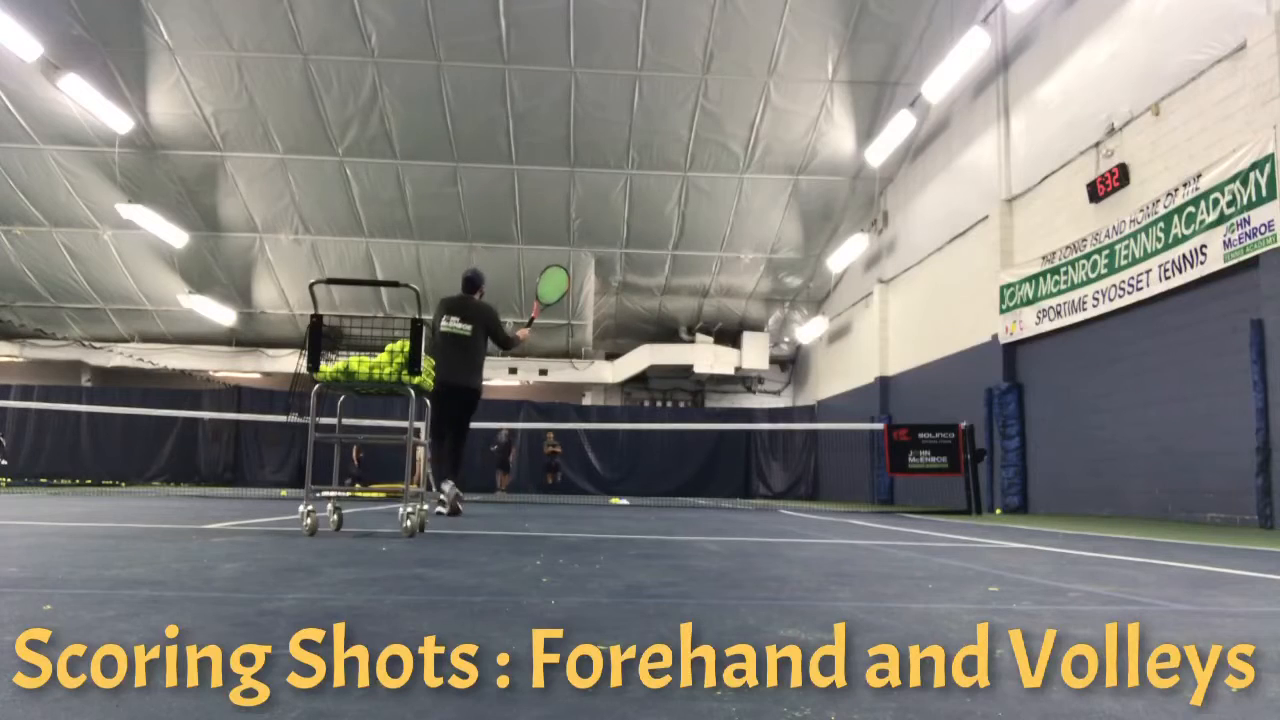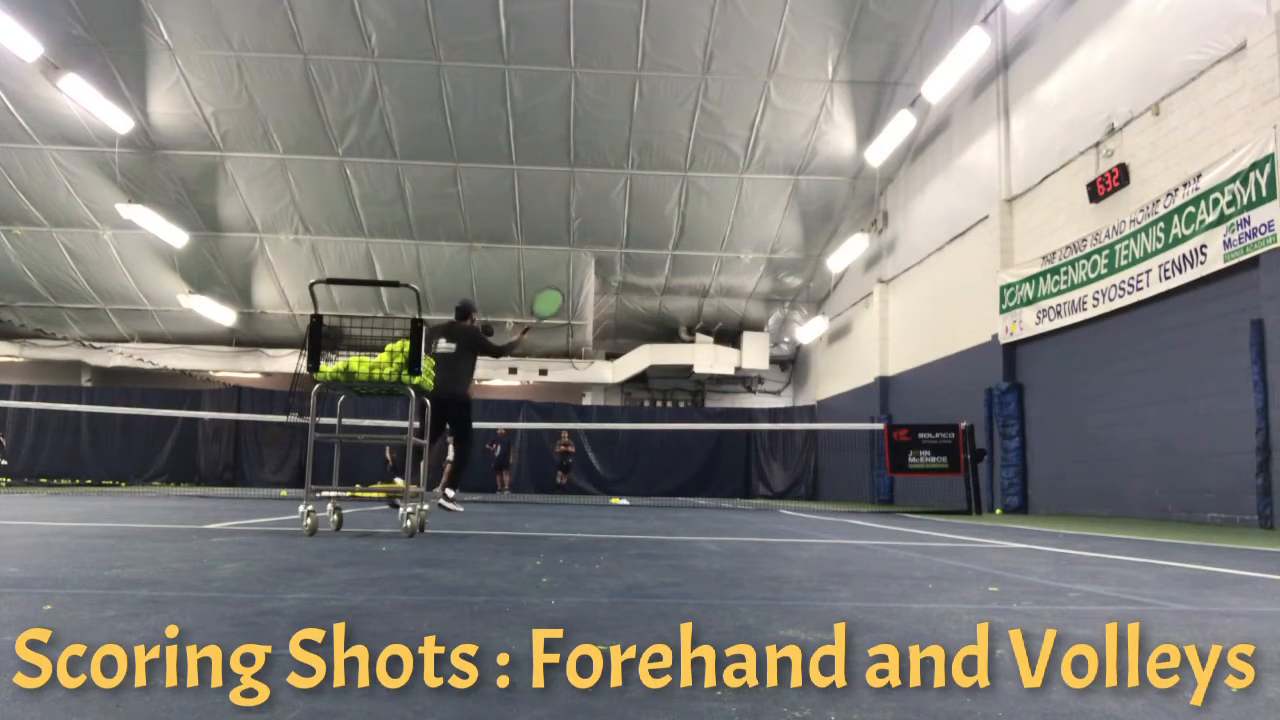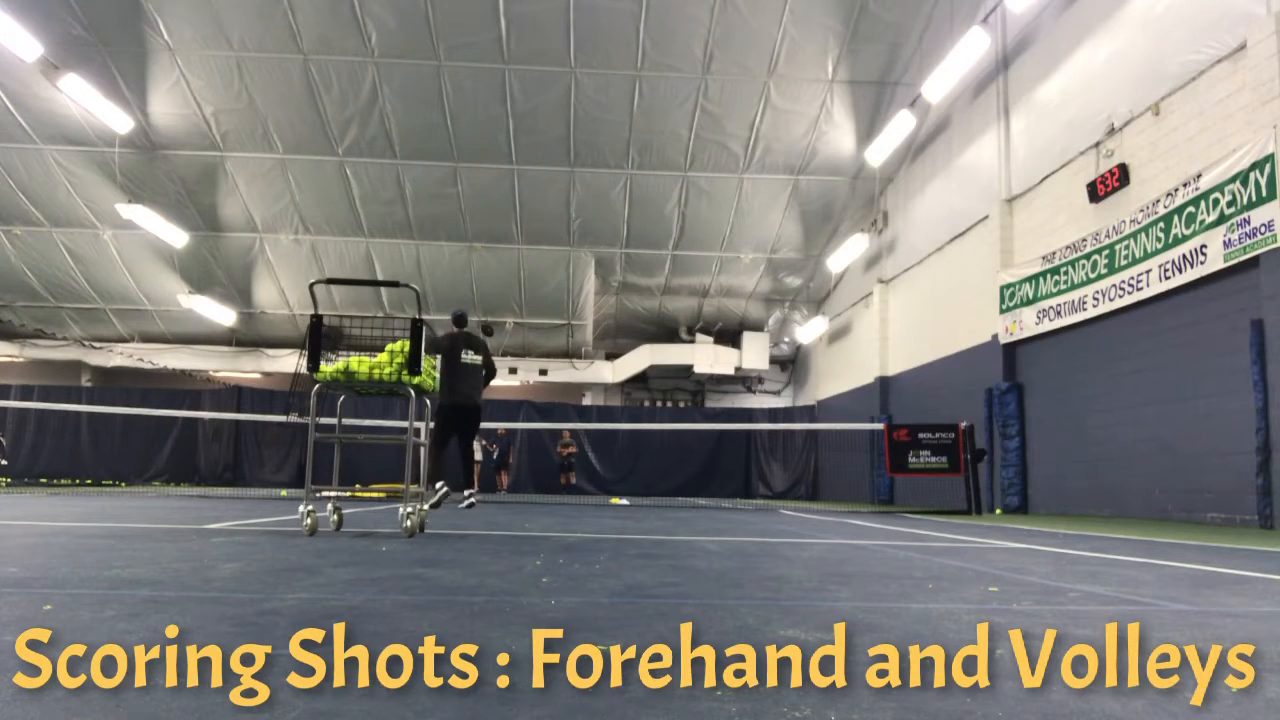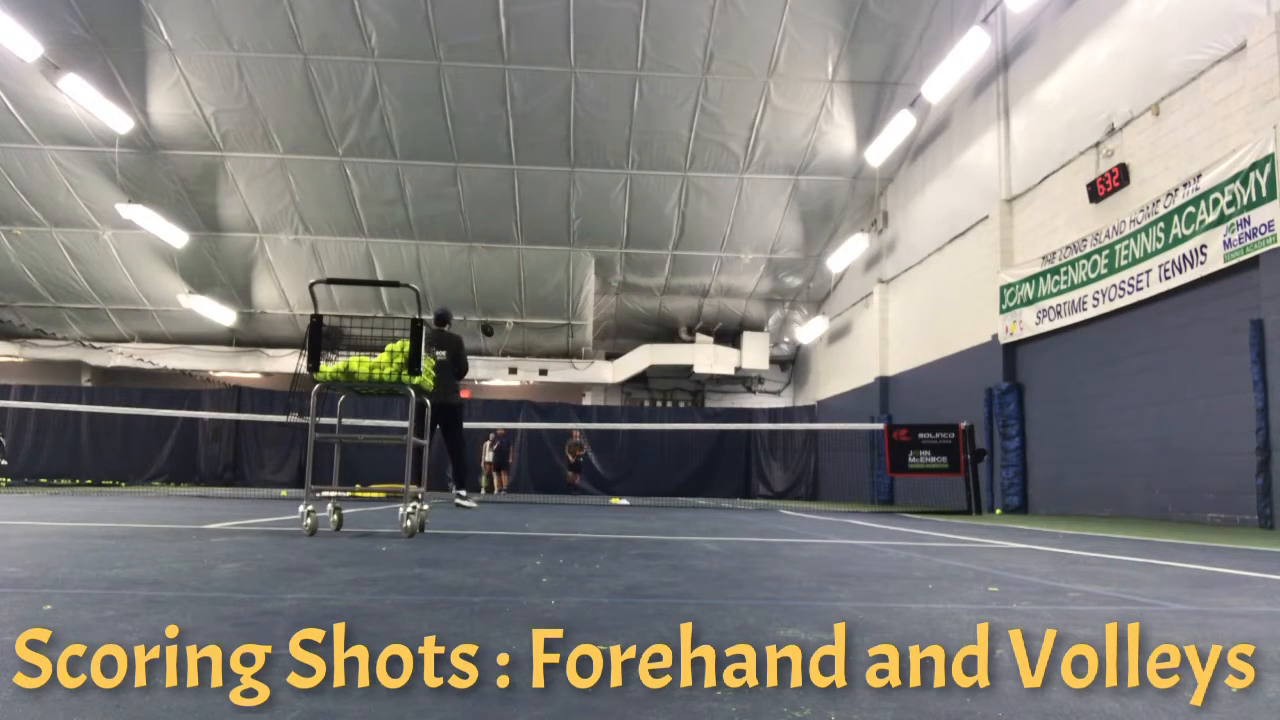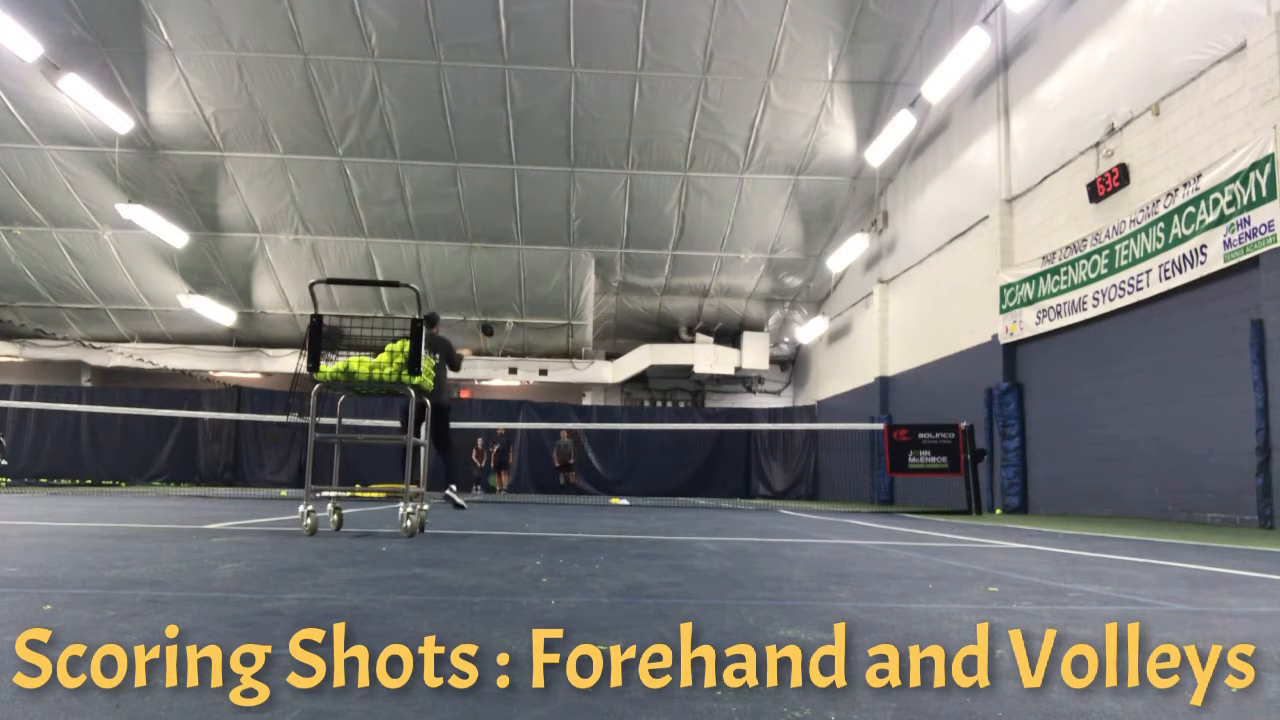
dt=1s
person 1, frame 1
left shoulder: (444, 305)
right shoulder: (486, 312)
right elbow: (505, 344)
right wrist: (519, 336)
left hip: (439, 381)
right hip: (468, 384)
left knee: (438, 437)
right knee: (456, 438)
left ankle: (447, 485)
right ankle: (450, 493)
person 1, frame 2
left shoulder: (434, 332)
right shoulder: (471, 334)
right elbow: (496, 351)
right wrist: (515, 342)
left hip: (432, 395)
right hip: (456, 396)
right knee: (463, 446)
right ankle: (448, 494)
person 1, frame 3
left shoulder: (450, 339)
right shoulder: (480, 343)
left elbow: (430, 346)
right elbow: (491, 371)
left hip: (451, 401)
right hip: (474, 403)
left knee: (437, 446)
right knee: (466, 447)
left ankle: (439, 485)
right ankle: (469, 493)
person 1, frame 4
right shoulder: (455, 340)
right elbow: (463, 368)
left hip: (425, 400)
right hip: (450, 401)
right knee: (456, 448)
right ankle: (461, 492)
person 1, frame 5
right shoulder: (444, 343)
right elbow: (455, 366)
right wrist: (460, 355)
left hip: (412, 401)
right hip: (438, 402)
right knee: (445, 447)
right ankle: (451, 487)
